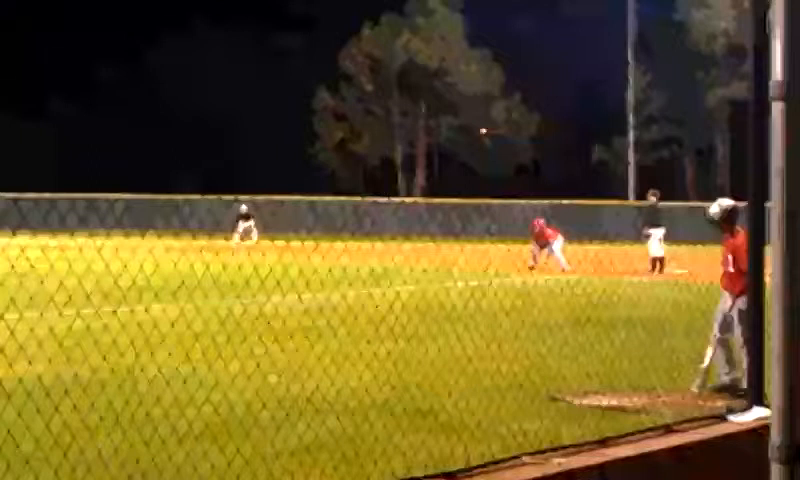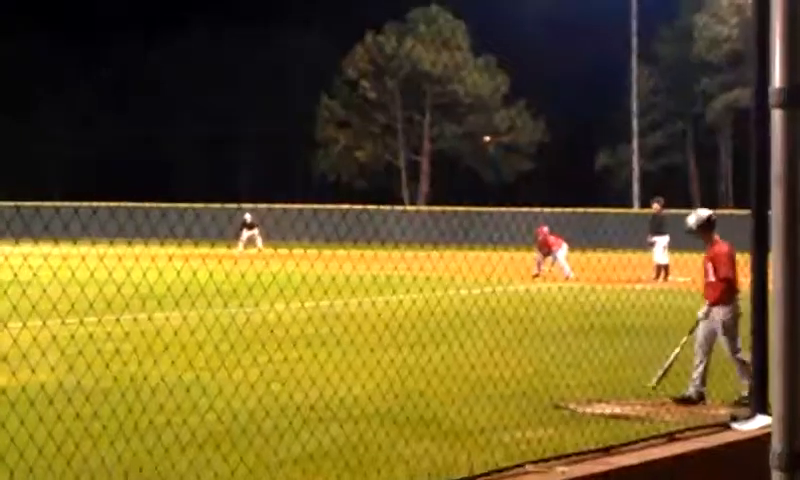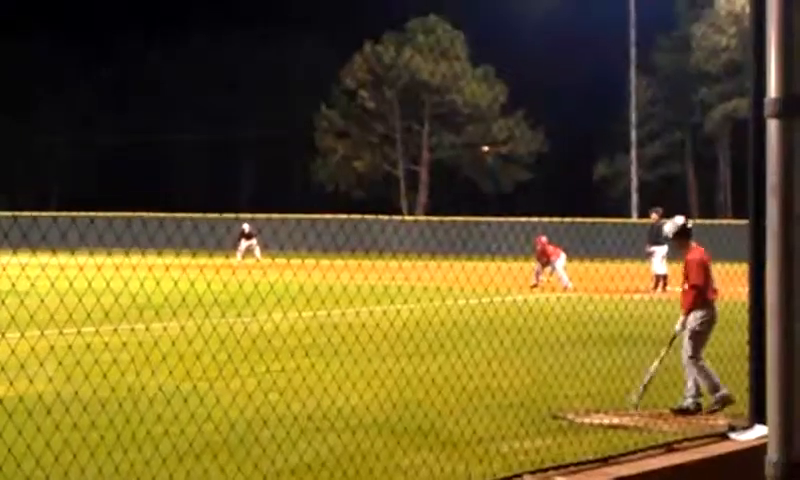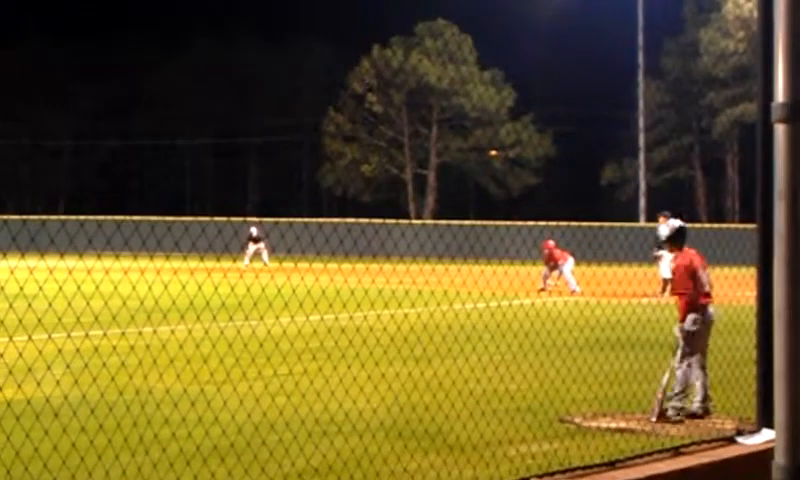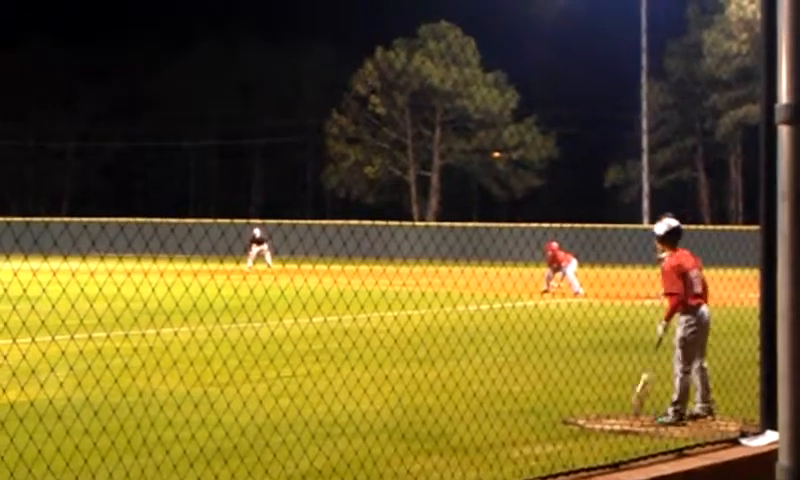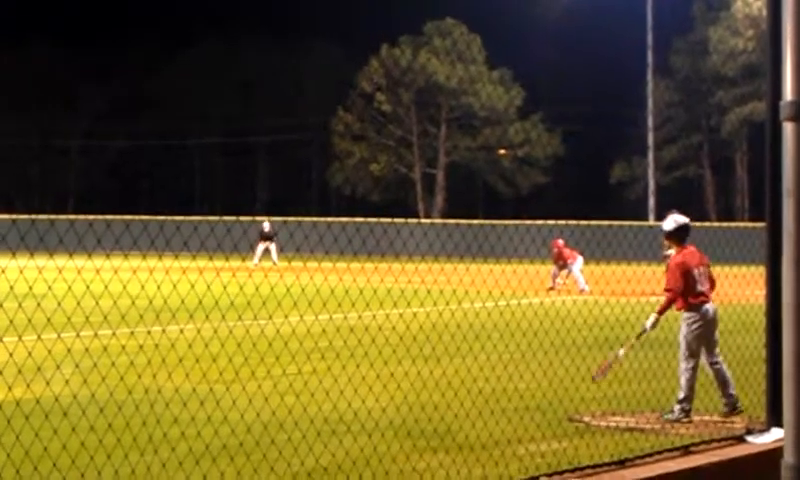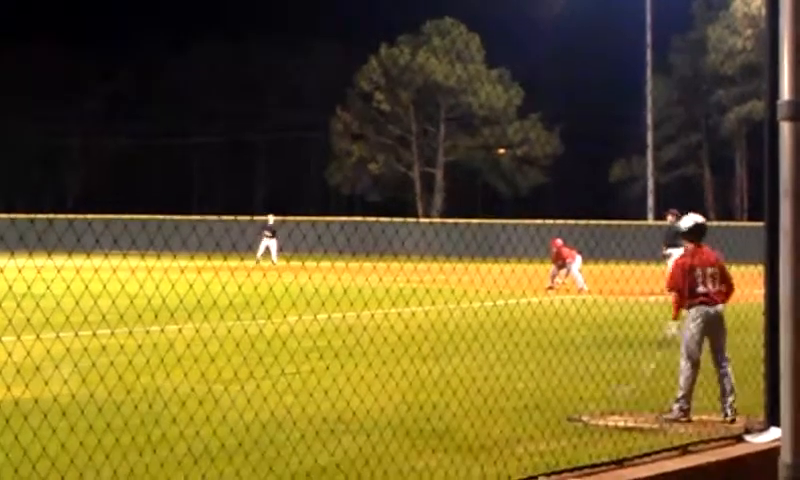
dt=0.3s
person 1, frame 1
left shoulder: (741, 241)
right shoulder: (728, 238)
left elbow: (748, 274)
left wrist: (734, 297)
left hip: (741, 298)
right hip: (728, 295)
left knee: (744, 342)
right knee: (719, 335)
left ankle: (749, 384)
right ankle: (728, 378)
person 1, frame 2
left shoulder: (721, 250)
right shoulder: (710, 249)
left elbow: (726, 283)
left wrist: (709, 306)
left hip: (725, 307)
right hip: (714, 307)
left knee: (732, 351)
right knee: (701, 348)
left ankle: (751, 391)
right ankle: (696, 391)
person 1, frame 3
left shoulder: (694, 257)
right shoulder: (694, 253)
left elbow: (696, 290)
left wrist: (684, 315)
right wrist: (686, 314)
left hip: (701, 312)
right hip: (697, 311)
left knee: (691, 356)
right knee: (690, 356)
left ankle: (719, 393)
right ankle: (692, 401)
person 1, frame 4
left shoulder: (680, 264)
right shoulder: (696, 255)
left elbow: (686, 296)
right elbow: (706, 285)
left wrist: (681, 322)
left hip: (696, 314)
right hip: (707, 311)
left knee: (683, 361)
right knee: (699, 361)
left ankle: (675, 407)
right ankle: (701, 405)
person 1, frame 5
left shoulder: (671, 264)
right shoulder: (690, 257)
left elbow: (677, 297)
right elbow: (704, 286)
left wrist: (665, 321)
left hip: (689, 316)
right hip: (703, 312)
left knee: (683, 366)
right knee: (698, 362)
left ankle: (677, 413)
right ankle: (704, 406)
person 1, frame 6
left shoulder: (676, 261)
right shoulder: (699, 255)
left elbow: (673, 293)
right elbow: (711, 283)
left wrist: (657, 314)
left hip: (693, 314)
right hip: (709, 309)
left knee: (688, 363)
right knee: (714, 358)
left ankle: (683, 410)
right ankle: (731, 403)
person 1, frame 7
left shoulder: (683, 261)
right shoulder: (716, 256)
left elbow: (678, 293)
right elbow: (729, 287)
left wrist: (675, 318)
left hip: (697, 312)
right hip: (717, 311)
left knee: (689, 362)
right knee: (722, 361)
left ankle: (682, 409)
right ankle: (729, 409)
